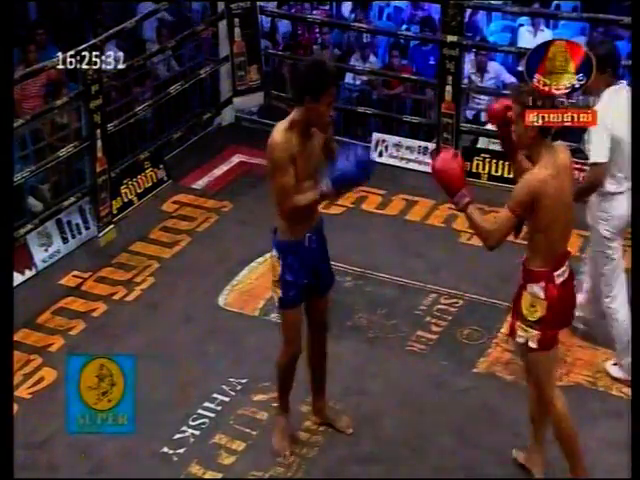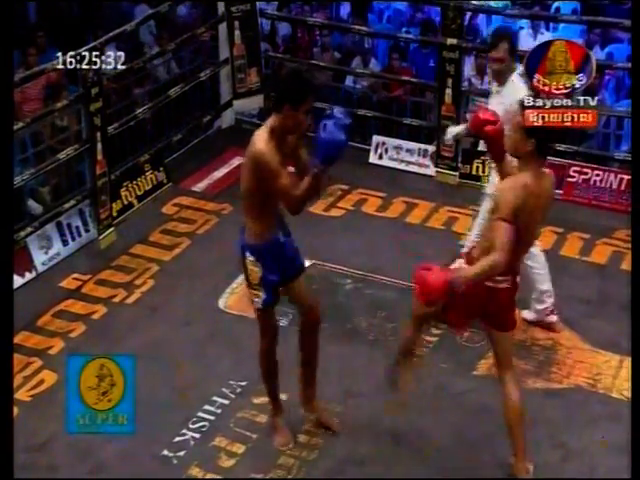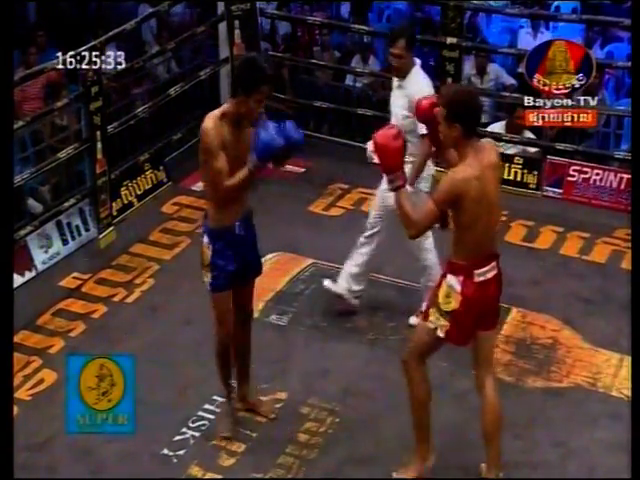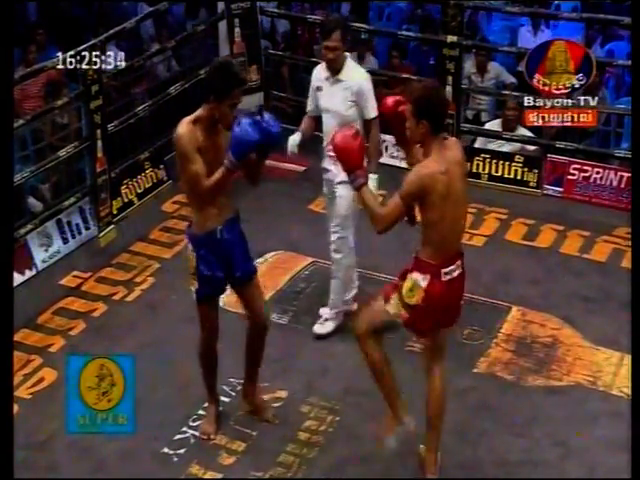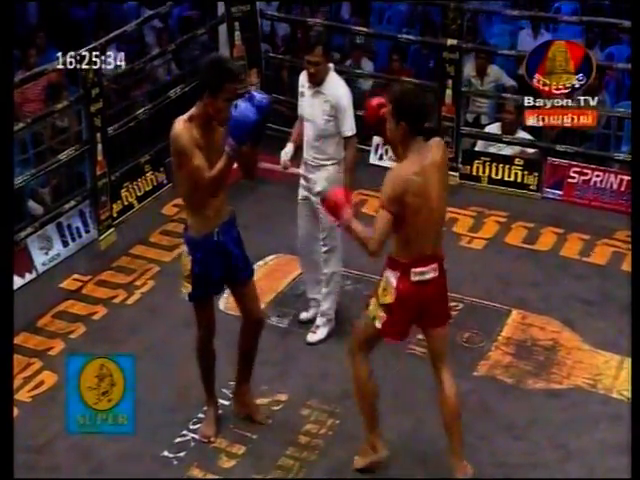
dt=0.7s
person 1, frame 1
left shoulder: (534, 182)
right shoulder: (561, 154)
left elbow: (492, 237)
left wrist: (460, 196)
right wrist: (509, 142)
left hip: (540, 287)
right hip: (560, 277)
left knee: (547, 391)
right knee: (535, 372)
person 1, frame 2
left shoulder: (513, 188)
right shoulder: (547, 178)
left elbow: (499, 257)
left wrist: (456, 278)
right wrist: (496, 149)
left hip: (481, 280)
right hip: (506, 284)
left knee: (422, 311)
right knee: (506, 372)
left ankle: (401, 373)
person 1, frame 3
left shoulder: (458, 178)
right shoulder: (490, 151)
left elbow: (414, 227)
left wrist: (395, 176)
right wrist: (436, 136)
left hip: (463, 282)
right hip: (490, 274)
left knee: (412, 357)
right knee: (485, 376)
person 1, frame 4
left shoulder: (425, 175)
right shoulder: (454, 149)
left elbow: (381, 222)
left wrist: (356, 176)
right wrist: (399, 134)
left hip: (427, 280)
right hip: (453, 274)
left knee: (364, 327)
right knee: (435, 365)
left ankle: (397, 415)
person 1, frame 5
left shoulder: (399, 178)
right shoulder: (438, 149)
left elbow: (373, 245)
left wrist: (345, 216)
right wrist: (386, 125)
left hip: (404, 280)
right hip: (434, 273)
left knee: (357, 348)
right knee: (442, 367)
left ankle: (373, 444)
person 2, frame 1
left shoulder: (319, 130)
right shoulder: (281, 141)
left elbow: (333, 165)
right elbow: (288, 206)
left wrist: (353, 168)
right wrist: (329, 187)
left hip: (316, 238)
right hip: (290, 247)
left knee: (320, 328)
right knee: (292, 343)
left ankle: (320, 406)
right ankle: (282, 414)
person 2, frame 2
left shoulder: (289, 136)
right shoulder: (262, 150)
left elbow: (309, 179)
right elbow: (296, 202)
left wrist: (326, 145)
right wrist: (320, 163)
left hip: (280, 237)
right hip: (259, 247)
left knee: (312, 317)
right knee: (269, 335)
left ankle: (310, 401)
right ankle: (276, 413)
person 2, frame 3
left shoulder: (253, 121)
right shoulder: (212, 128)
left elbow: (268, 160)
right elbow: (222, 188)
left wrist: (281, 146)
right wrist: (255, 162)
left hip: (244, 225)
right hip: (220, 233)
left knee: (245, 316)
right knee: (226, 327)
left ankle: (245, 391)
right ankle: (227, 401)
person 2, frame 4
left shoulder: (230, 126)
right shoulder: (186, 134)
left elbow: (253, 178)
right elbow: (204, 192)
left wrist: (260, 150)
right wrist: (231, 160)
left hip: (233, 228)
right hip: (204, 239)
left knee: (260, 318)
right knee: (210, 330)
left ankle: (251, 392)
right ankle: (212, 403)
person 2, frame 5
left shoulder: (223, 122)
right shoulder: (183, 131)
left elbow: (250, 169)
right elbow: (207, 185)
left wrist: (251, 136)
right wrist: (232, 147)
left hip: (228, 229)
right hip: (201, 240)
left knee: (254, 316)
right knee: (206, 330)
left ankle: (243, 393)
right ankle: (211, 405)
person 3, frame 1
left shoulder: (602, 113)
right shoulder: (626, 99)
left elbow: (596, 176)
right elbow: (621, 155)
left hip: (608, 203)
right hip: (625, 196)
left knee: (611, 285)
right knee: (595, 261)
left ankle: (626, 363)
right ankle: (584, 306)
person 3, frame 2
left shoulder: (517, 94)
right shoulder: (498, 86)
right wrist: (464, 128)
right hip: (502, 176)
left knee: (475, 245)
right ankle: (545, 309)
person 3, frame 3
left shoulder: (420, 88)
right shoulder: (397, 78)
left elbow: (427, 143)
left wrist: (409, 185)
left hip: (412, 172)
left knee: (420, 241)
right knee: (372, 228)
right ankle: (349, 287)
person 3, frame 4
left shoulder: (359, 79)
right shoulder: (317, 74)
left elbow: (373, 128)
left wrist: (372, 174)
right wrist: (299, 135)
right hip: (328, 164)
left knee: (340, 240)
right knee: (340, 237)
left ankle: (335, 310)
right ankle: (347, 298)
person 3, frame 5
left shoulder: (339, 93)
right shoulder: (303, 81)
left elbow: (350, 146)
right wrist: (290, 145)
left hip: (328, 177)
right hip: (306, 173)
left knee: (329, 249)
right knee: (305, 242)
left ankle: (326, 316)
right ankle: (316, 300)
